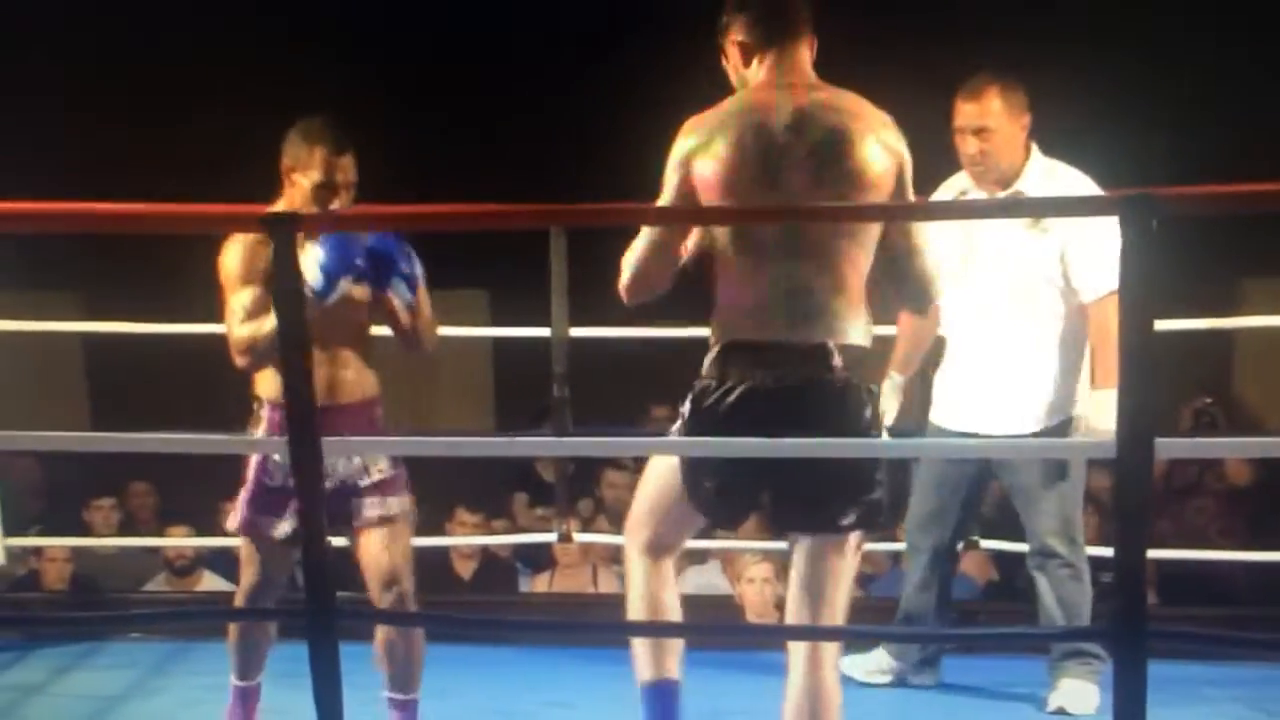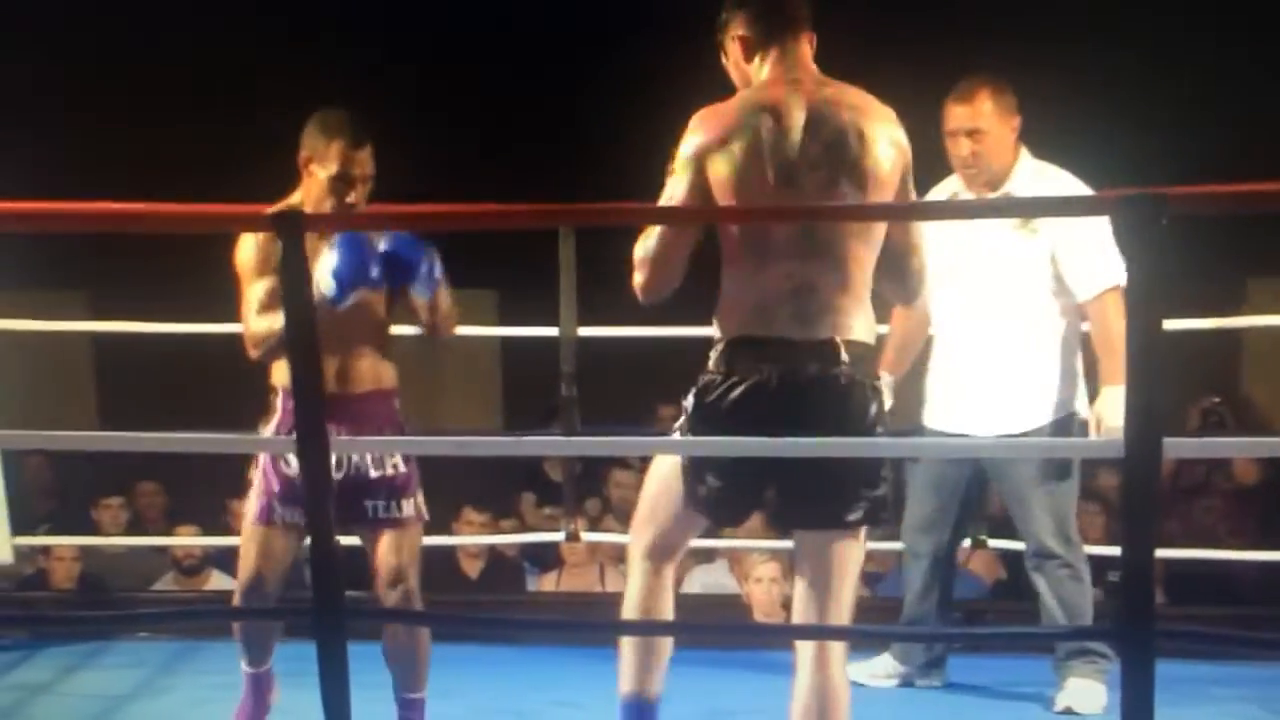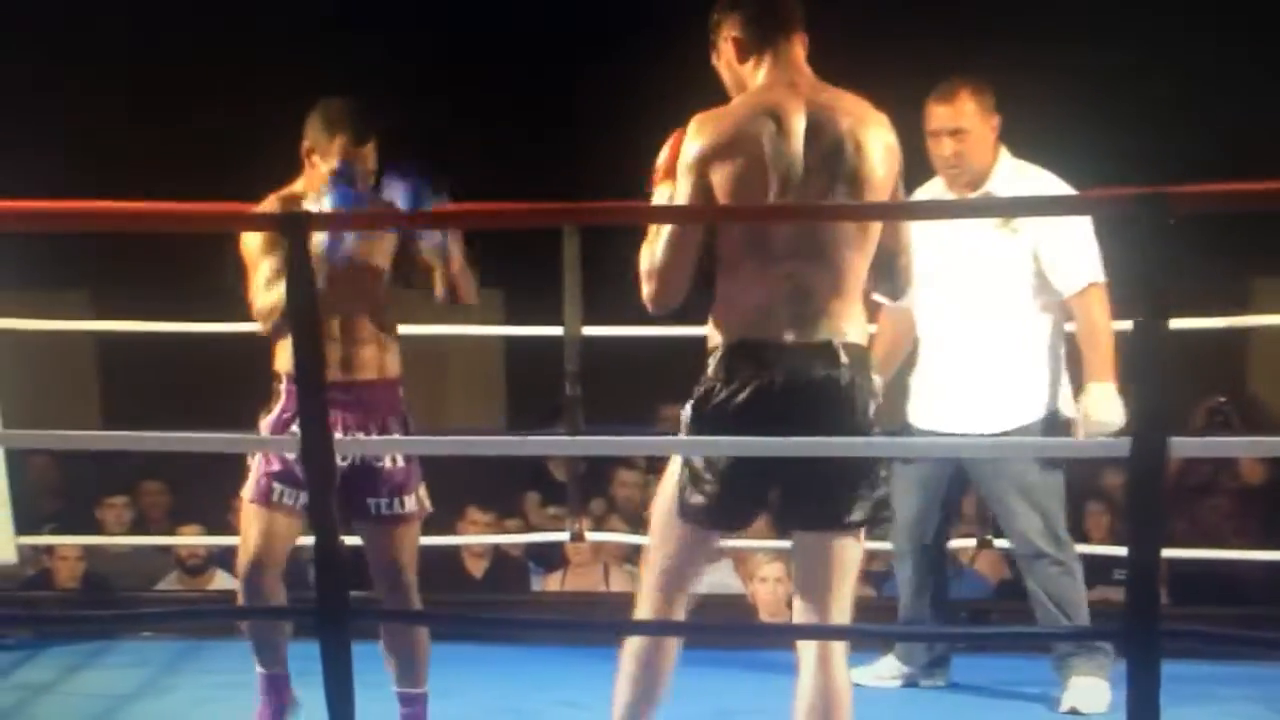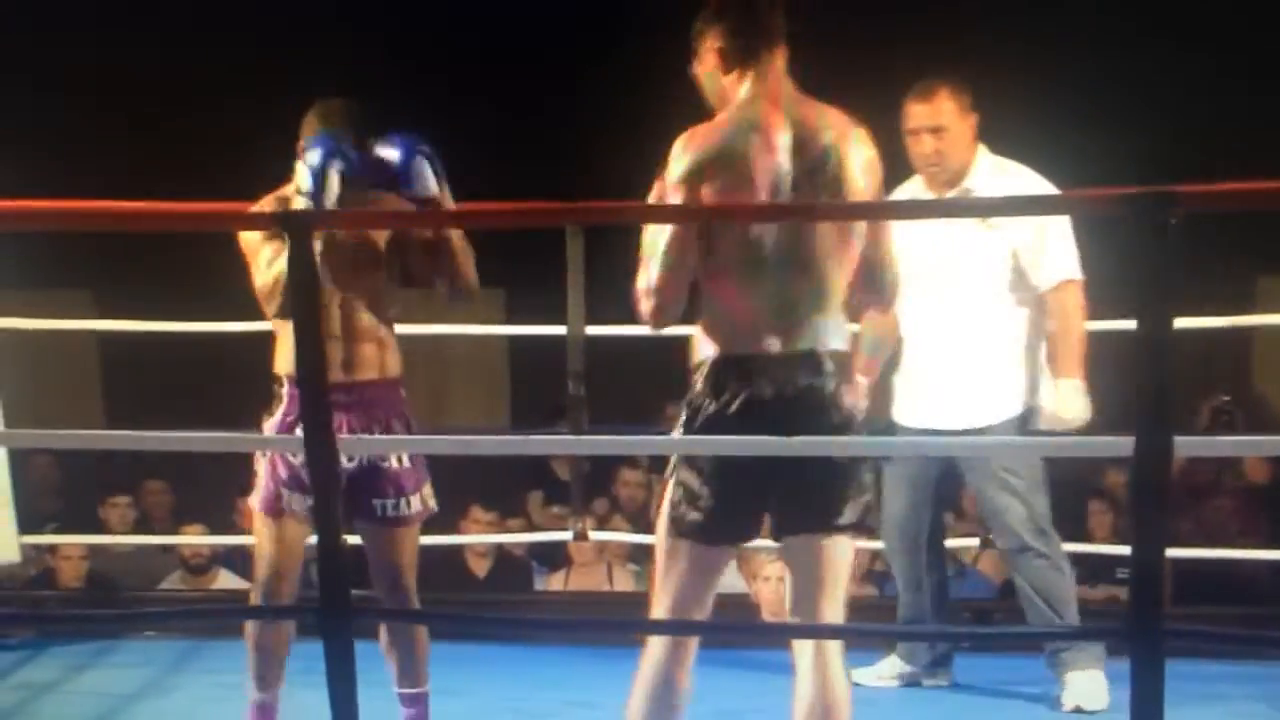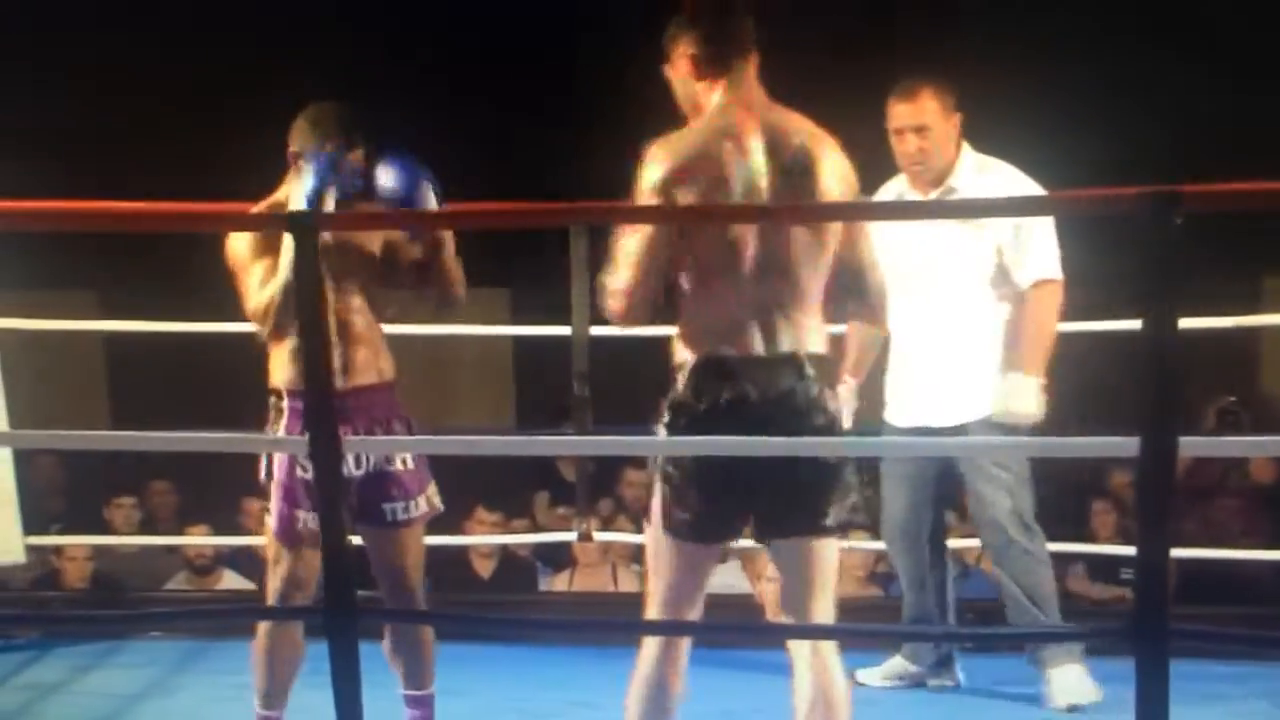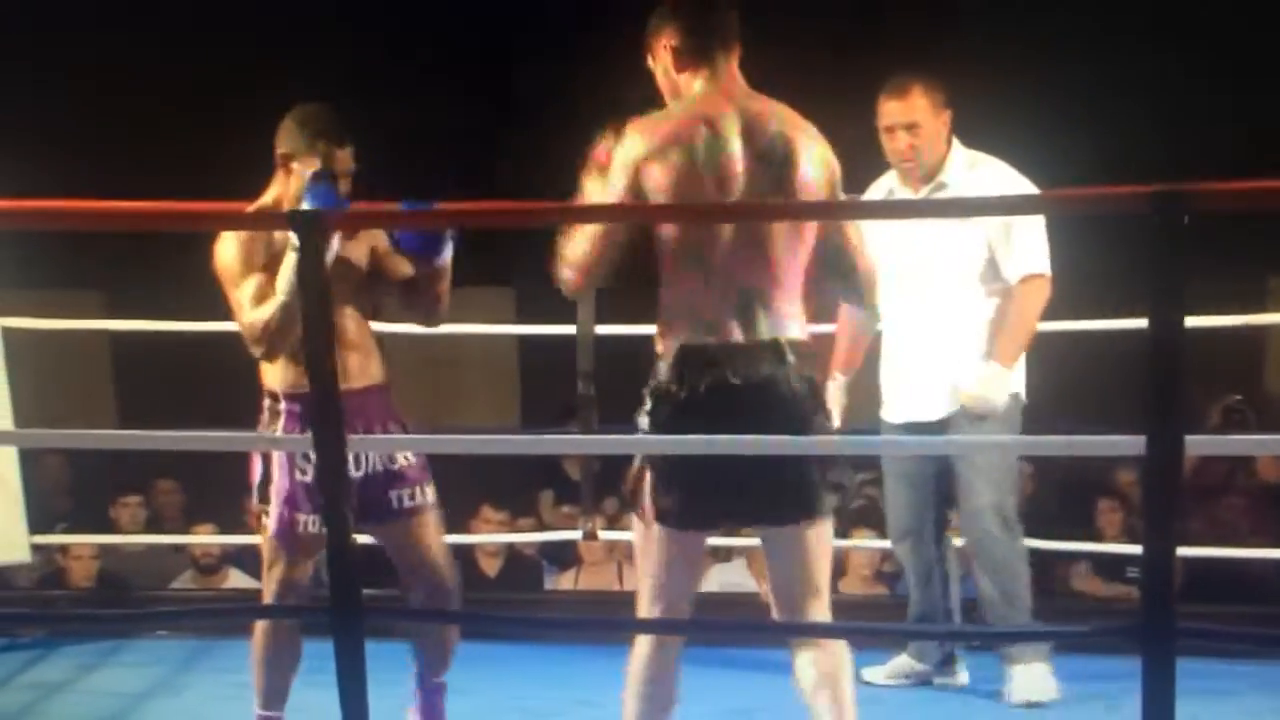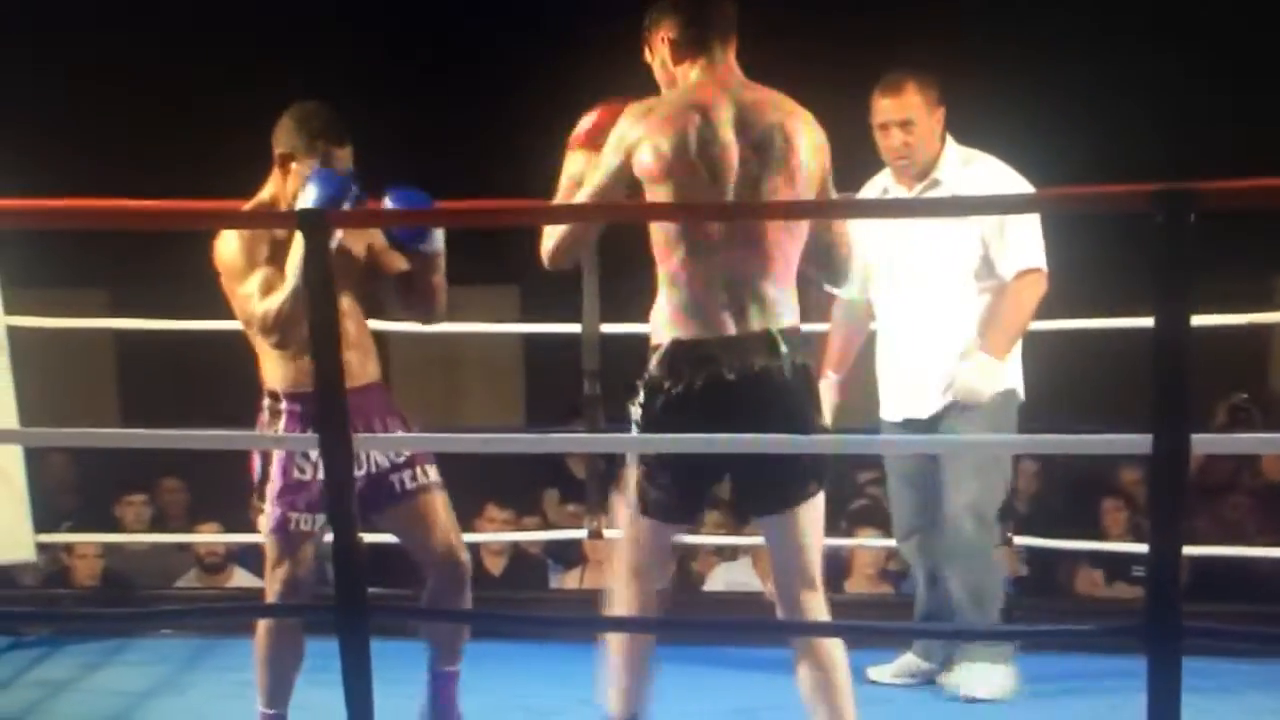
dt=0.1s
person 1, frame 1
left shoulder: (704, 134)
right shoulder: (876, 131)
left elbow: (636, 284)
right elbow: (920, 295)
left hip: (738, 385)
right hip: (836, 388)
left knee: (645, 544)
right knee: (815, 635)
person 1, frame 2
left shoulder: (713, 130)
right shoulder: (882, 126)
left elbow: (649, 281)
right elbow: (910, 283)
left hip: (744, 379)
right hip: (842, 382)
left knee: (649, 555)
right knee: (823, 630)
person 1, frame 3
left shoulder: (712, 134)
right shoulder: (875, 131)
left elbow: (659, 293)
left wrist: (666, 193)
left hip: (743, 384)
right hip: (837, 384)
left knee: (663, 591)
right knee: (824, 631)
person 1, frame 4
left shoulder: (702, 151)
right shoulder: (854, 145)
left elbow: (657, 306)
left wrist: (659, 216)
left hip: (732, 397)
right hip: (822, 395)
left knee: (675, 624)
right knee: (819, 630)
person 1, frame 5
left shoulder: (677, 156)
right shoulder: (828, 153)
left elbow: (624, 305)
left wrist: (633, 225)
left hip: (714, 398)
right hip: (804, 398)
left knee: (668, 622)
right knee: (812, 632)
person 1, frame 6
left shoulder: (650, 141)
right shoulder: (808, 140)
left elbow: (576, 275)
left wrist: (594, 186)
left hip: (694, 385)
right hip: (784, 384)
left knee: (662, 611)
right knee: (809, 613)
person 1, frame 7
left shoulder: (644, 125)
right shoulder: (801, 125)
left elbow: (557, 250)
left wrist: (579, 157)
left hip: (688, 376)
right hip: (779, 372)
left knee: (634, 587)
right knee: (806, 601)
person 2, frame 1
left shoulder: (1072, 196)
right shoulder: (947, 200)
left elbow: (1104, 302)
right elbow: (925, 302)
left wrist: (1102, 392)
right wrist: (896, 379)
left hip: (1041, 413)
right hip: (956, 406)
left knee: (1054, 544)
right knee: (927, 531)
left ankle: (1076, 668)
right ankle: (911, 651)
person 2, frame 2
left shoulder: (1062, 198)
right shoulder: (937, 205)
left elbow: (1104, 297)
right elbow: (915, 307)
left wrist: (1112, 388)
right wrist: (884, 381)
left hip: (1031, 412)
right hip: (947, 410)
left knee: (1051, 544)
right knee: (925, 534)
left ankle: (1082, 666)
right ankle: (918, 654)
person 2, frame 3
left shoulder: (1043, 197)
right shoulder: (919, 207)
left elbow: (1087, 293)
right elbow: (900, 306)
left wrist: (1101, 383)
right wrist: (871, 383)
left hip: (1014, 410)
right hip: (931, 409)
left knee: (1040, 542)
right knee: (913, 534)
left ankle: (1084, 664)
right ankle: (921, 654)
person 2, frame 4
left shoulder: (1020, 193)
right shoulder: (901, 205)
left elbow: (1063, 289)
right elbow: (883, 306)
left wrist: (1066, 377)
right wrist: (859, 381)
left hip: (999, 404)
right hip: (917, 404)
left knee: (1024, 534)
right knee: (905, 531)
left ankle: (1077, 661)
right ankle: (924, 654)
person 2, frame 5
left shoulder: (1005, 190)
right shoulder: (884, 204)
left elbow: (1044, 287)
left wrist: (1026, 375)
right wrist: (848, 381)
left hip: (986, 400)
right hip: (909, 403)
left knee: (1008, 527)
right knee: (906, 531)
left ankle: (1059, 657)
right ankle: (928, 654)
person 2, frame 6
left shoulder: (996, 185)
right shoulder: (876, 202)
left elbow: (1034, 281)
right elbow: (858, 302)
left wrist: (999, 365)
right wrist: (837, 379)
left hip: (980, 394)
right hip: (903, 399)
left knee: (988, 521)
right knee: (912, 532)
left ankle: (1025, 653)
right ankle: (934, 651)
person 2, frame 7
left shoulder: (990, 182)
right shoulder: (871, 199)
left elbow: (1030, 275)
right elbow: (852, 299)
left wrist: (991, 357)
right wrist: (830, 377)
left hip: (975, 390)
right hip: (902, 396)
left knee: (966, 518)
right knee: (918, 530)
left ankle: (986, 653)
right ankle: (937, 650)
person 3, frame 1
left shoulder: (363, 241)
right shoulder: (250, 247)
left elbow: (422, 342)
right elbow: (244, 349)
left wrist: (410, 289)
right wrist: (304, 296)
left hip: (360, 428)
right hip: (286, 432)
left knee: (394, 588)
right knee: (259, 588)
person 3, frame 2
left shoulder: (386, 233)
right shoulder: (268, 238)
left elbow: (443, 331)
right elbow: (259, 343)
left wrist: (429, 290)
right wrist: (319, 296)
left hip: (377, 422)
right hip: (300, 423)
left knee: (400, 588)
right knee: (256, 579)
person 3, frame 3
left shoulder: (387, 214)
right shoulder: (273, 220)
left elbow: (463, 296)
right elbow: (271, 318)
left wrist: (441, 241)
right wrist: (319, 247)
left hip: (379, 411)
right hip: (302, 411)
left knee: (398, 584)
right knee: (256, 565)
person 3, frame 4
left shoulder: (385, 208)
right shoulder: (268, 219)
left elbow: (463, 275)
right elbow: (277, 300)
left wrist: (436, 196)
right wrist: (307, 204)
left hip: (381, 410)
right hip: (304, 413)
left knee: (398, 585)
right knee: (275, 579)
person 3, frame 5
left shoulder: (374, 218)
right shoulder: (256, 230)
left elbow: (451, 291)
right elbow: (273, 323)
left wrist: (432, 220)
right wrist: (301, 229)
left hip: (379, 414)
right hip: (305, 422)
left knee: (405, 587)
right knee: (290, 591)
person 3, frame 6
left shoulder: (363, 226)
right shoulder: (243, 241)
left elbow: (430, 312)
right elbow: (265, 340)
left wrist: (436, 261)
right wrist: (301, 252)
left hip: (375, 416)
right hip: (300, 425)
left knee: (436, 574)
right knee: (286, 591)
person 3, frame 7
left shoulder: (358, 221)
right shoulder: (243, 237)
left elbow: (425, 308)
right elbow: (276, 331)
left wrist: (428, 250)
right wrist: (308, 240)
left hip: (372, 413)
right hip: (300, 424)
left knee: (450, 559)
right knee: (289, 589)
